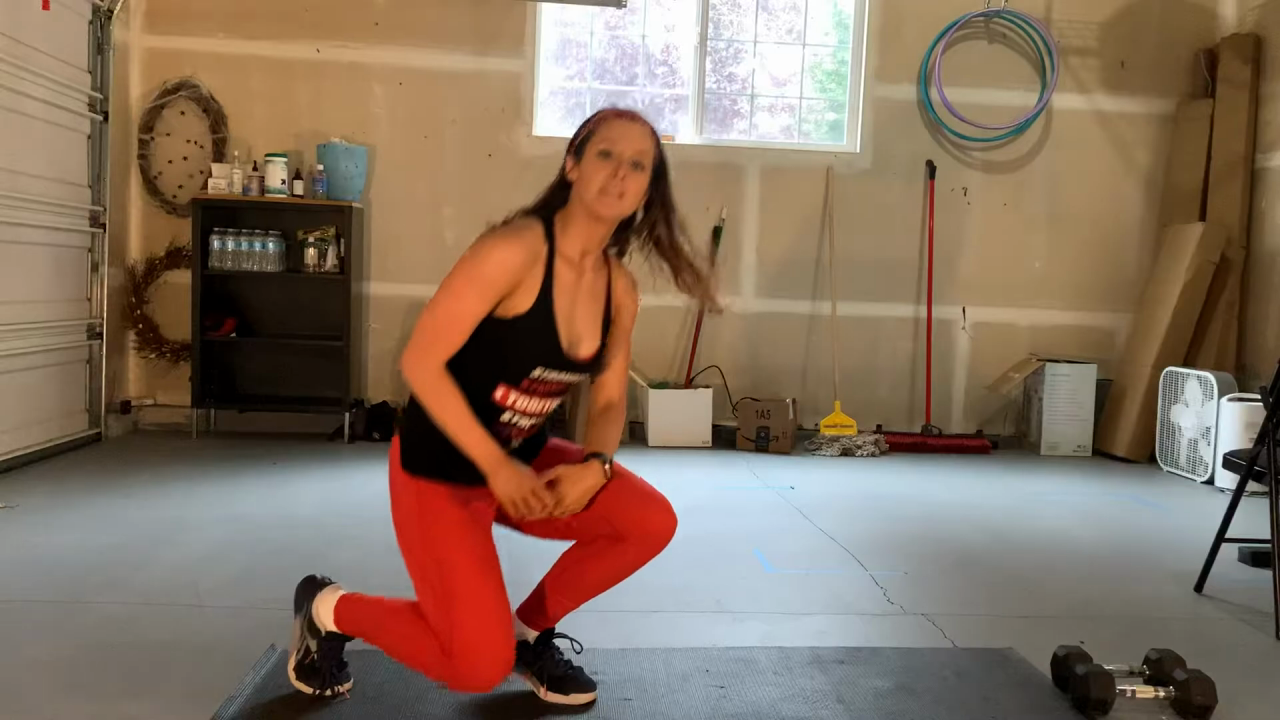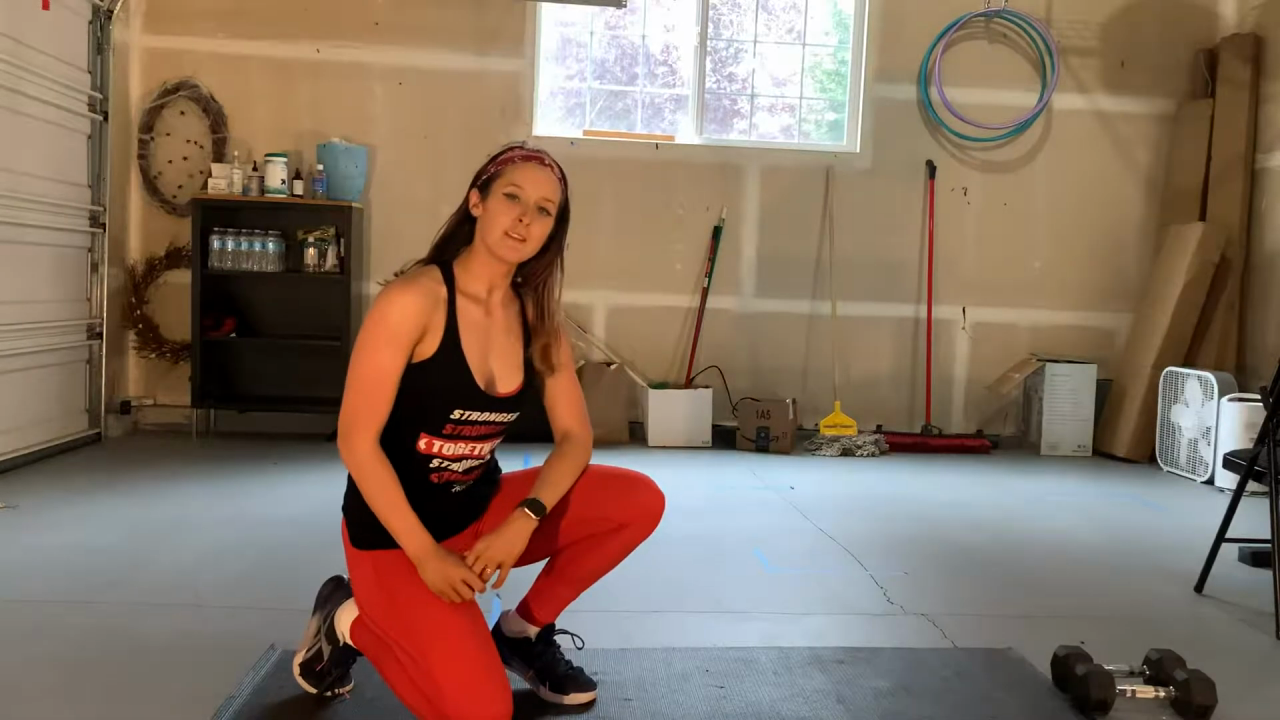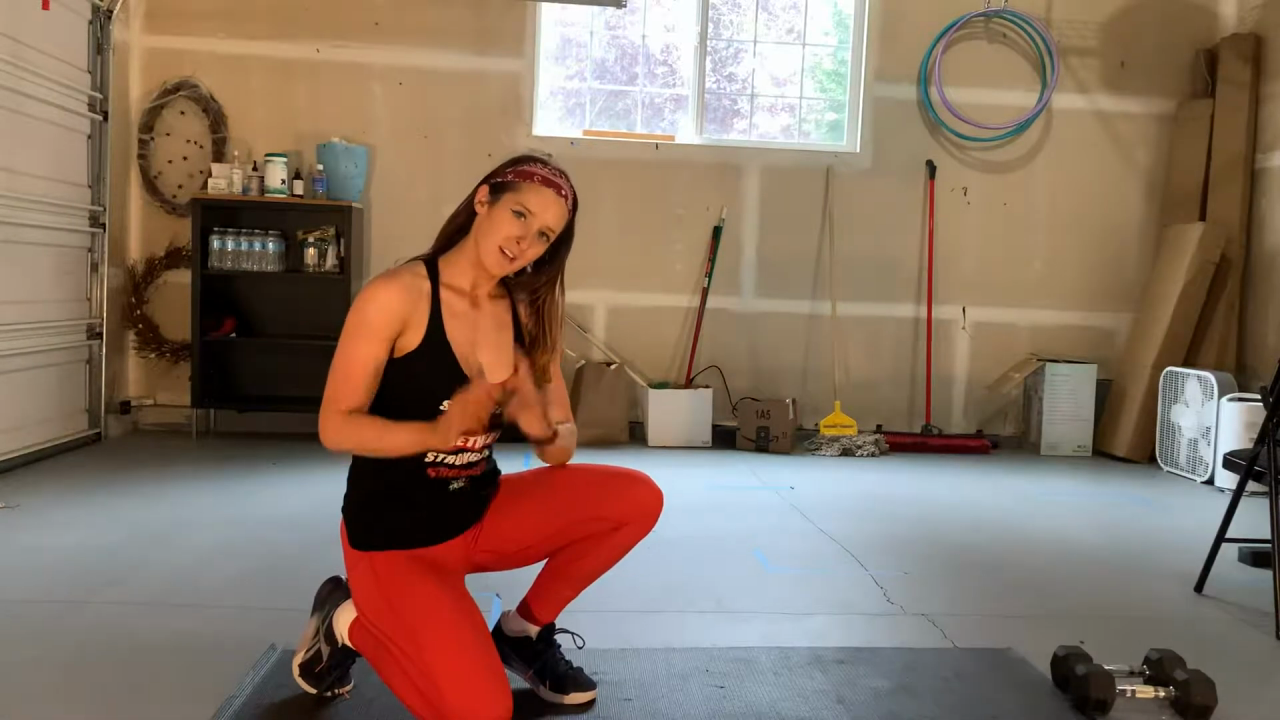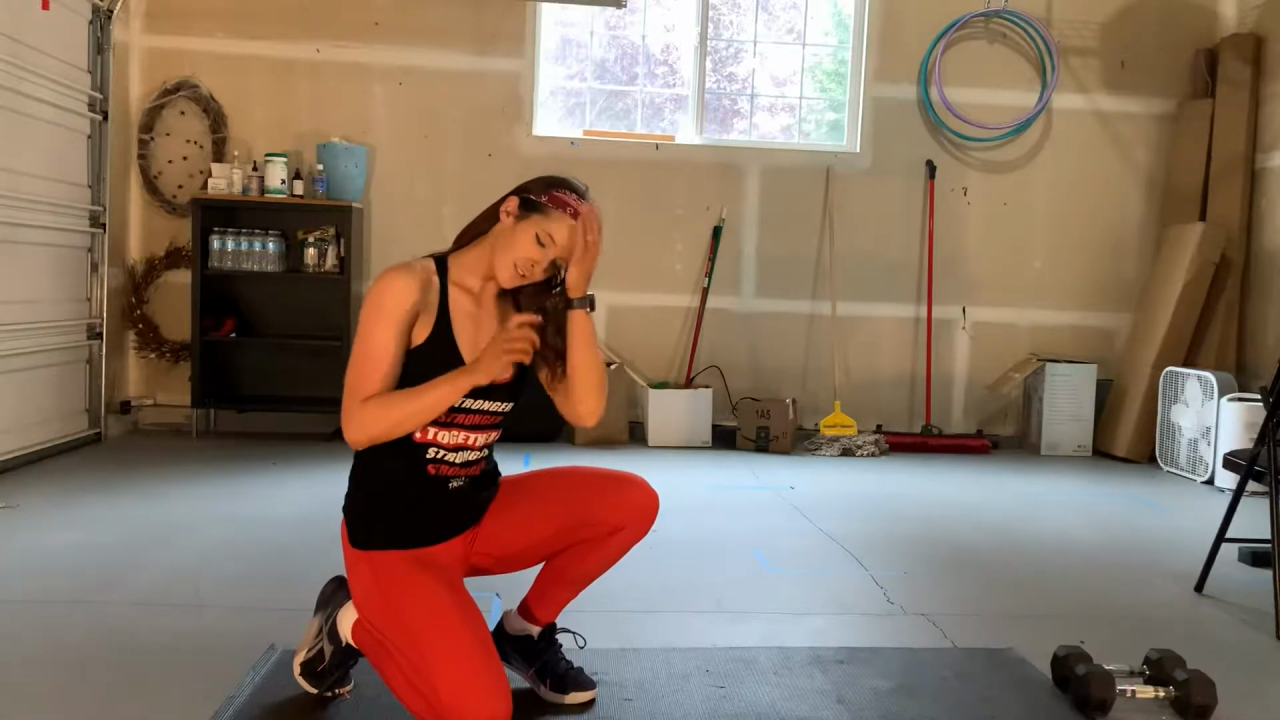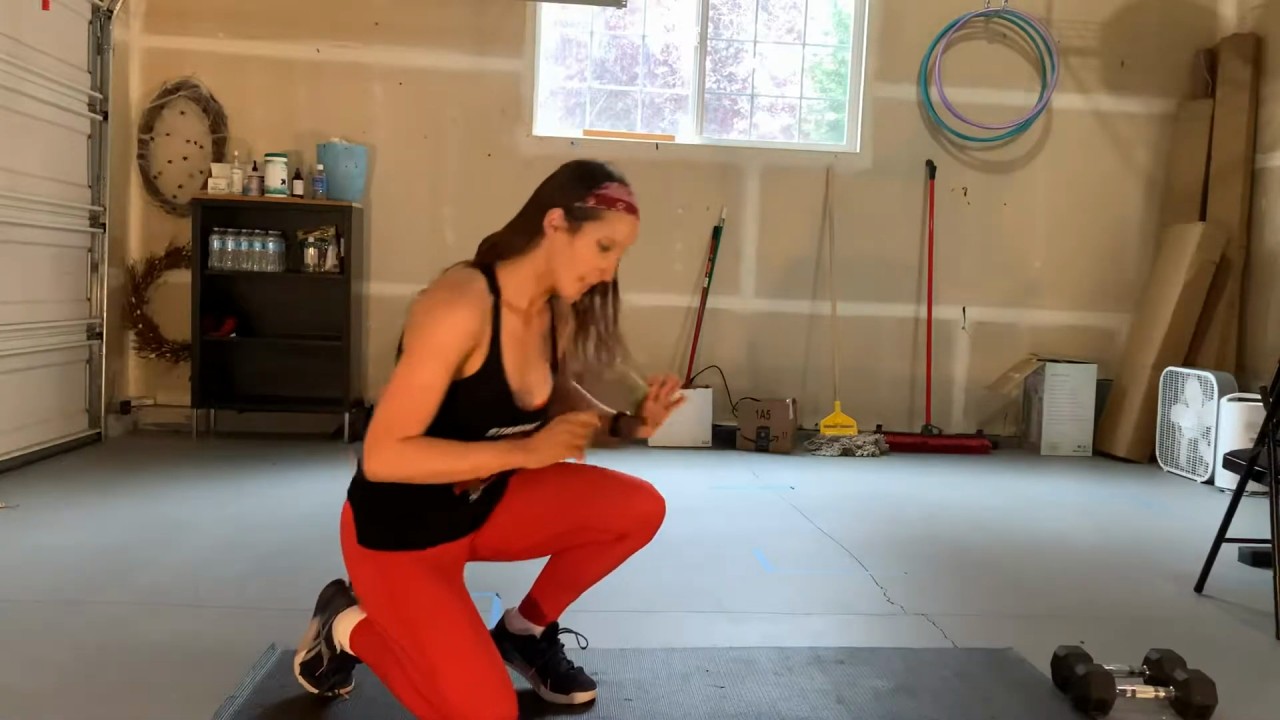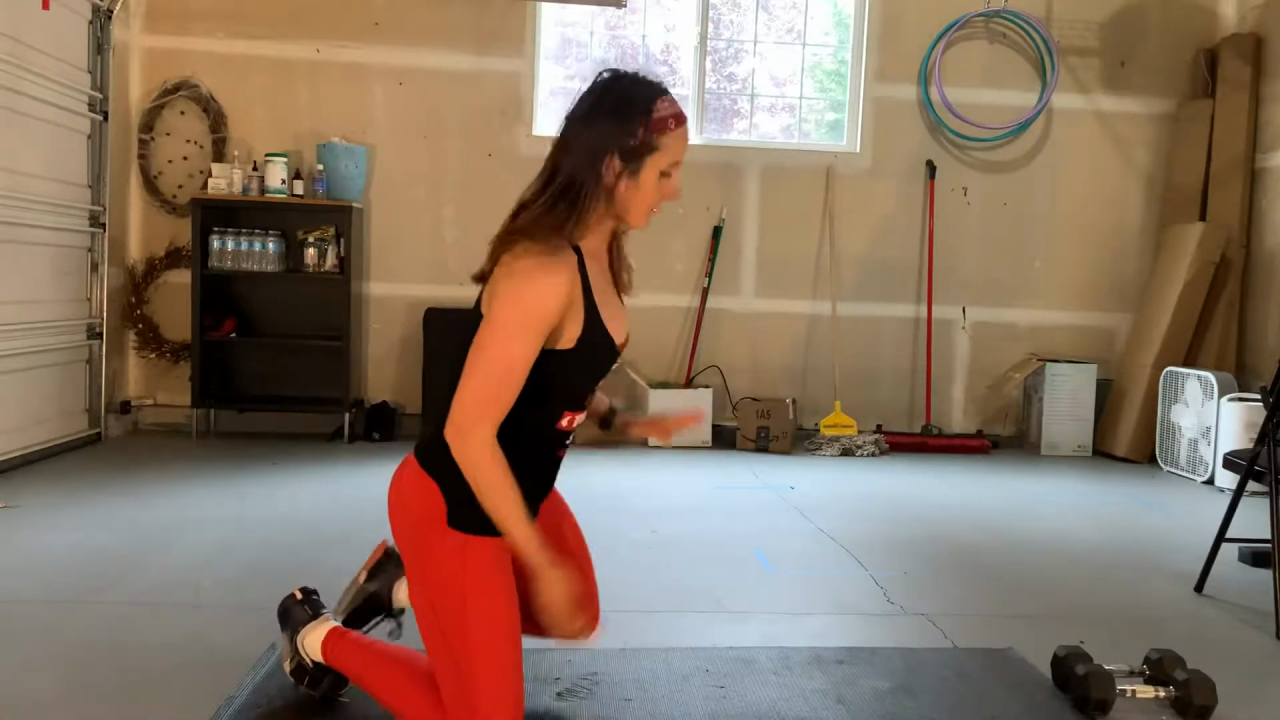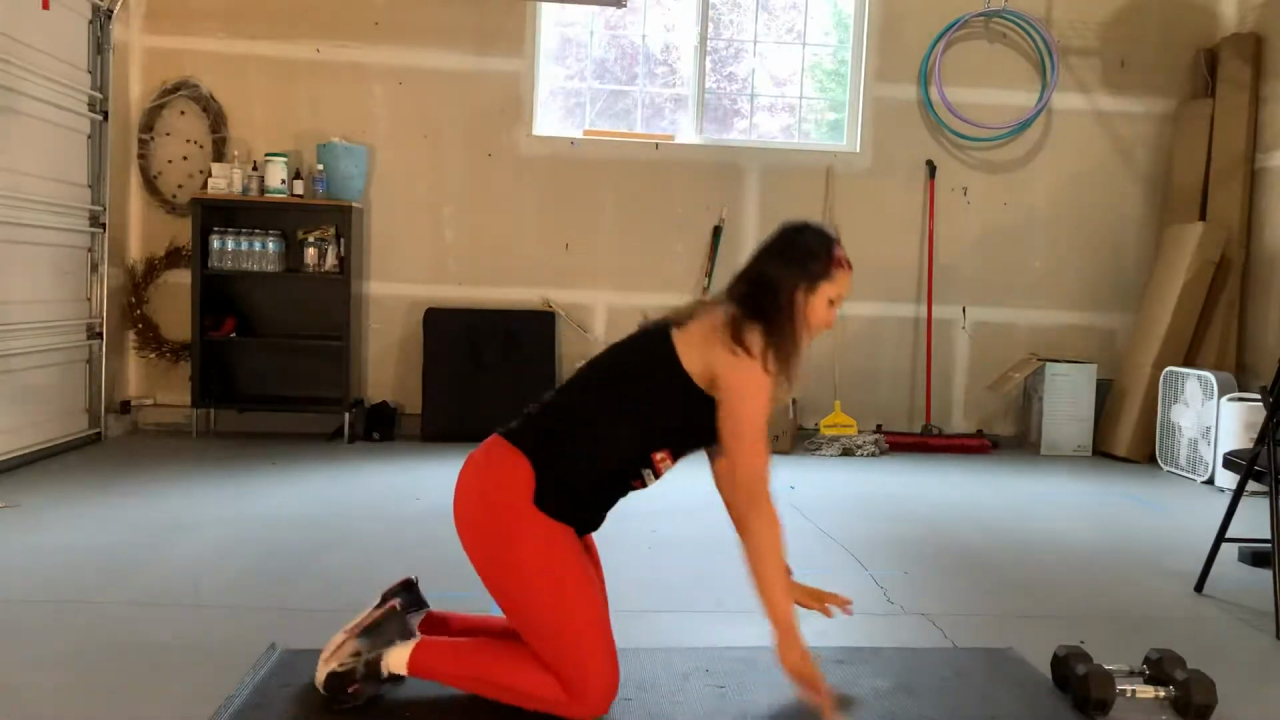
dt=0.7s
person 1, frame 1
left shoulder: (619, 288)
right shoulder: (514, 250)
left elbow: (609, 399)
right elbow: (419, 361)
left wrist: (596, 467)
right wrist: (496, 466)
left hip: (524, 461)
right hip: (439, 469)
left knee: (652, 521)
right knee: (478, 670)
left ankle: (528, 629)
right ankle: (330, 610)
person 1, frame 2
left shoulder: (538, 315)
right shoulder: (413, 298)
left elbow: (575, 436)
right elbow: (356, 440)
left wrist: (523, 523)
right wrist: (425, 553)
left hip: (480, 508)
right hip: (395, 531)
left knee: (639, 501)
left ankle: (524, 631)
right ankle: (350, 621)
person 1, frame 3
left shoulder: (529, 313)
right shoulder: (396, 294)
left elbow: (563, 444)
right elbow: (335, 426)
left wrist: (543, 429)
right wrist: (438, 431)
left hip: (480, 510)
right hip: (395, 530)
left knee: (637, 499)
left ankle: (524, 631)
right ankle: (349, 622)
person 1, frame 4
left shoulder: (528, 312)
right shoulder: (408, 287)
left elbow: (585, 410)
right elbow: (359, 424)
left wrist: (577, 295)
right wrist: (476, 372)
left hip: (480, 513)
right hip: (394, 536)
left knee: (632, 502)
left ankle: (525, 631)
right ankle: (351, 625)
person 1, frame 5
left shoulder: (557, 313)
right shoulder: (459, 308)
left elbow: (557, 403)
right elbow: (382, 457)
left wrist: (631, 422)
right wrist: (522, 451)
left hip: (483, 509)
right hip: (398, 535)
left knee: (639, 508)
left ankle: (525, 632)
right ankle: (350, 630)
person 1, frame 6
left shoulder: (597, 251)
right shoulder: (544, 272)
right elbow: (468, 429)
left wrist: (617, 420)
right wrist: (543, 564)
left hip: (522, 487)
right hip: (453, 506)
left knee: (576, 616)
left ankle: (404, 582)
right ankle: (320, 635)
person 1, frame 7
left shoulder: (726, 338)
right shoulder: (743, 346)
left elbow: (735, 483)
right elbow: (752, 499)
left wrist: (783, 584)
right wrist: (787, 636)
left hip: (546, 507)
right hip: (514, 501)
left knee: (577, 661)
left ankle: (415, 621)
right ankle: (398, 651)
